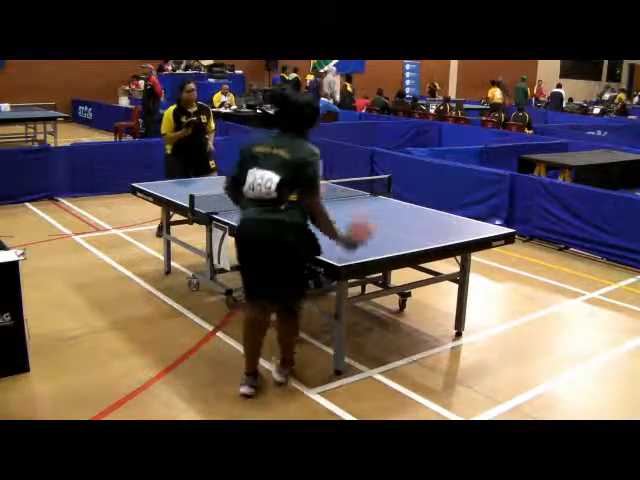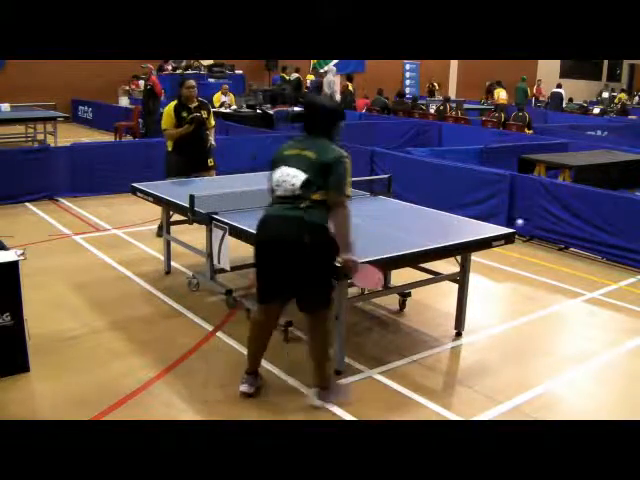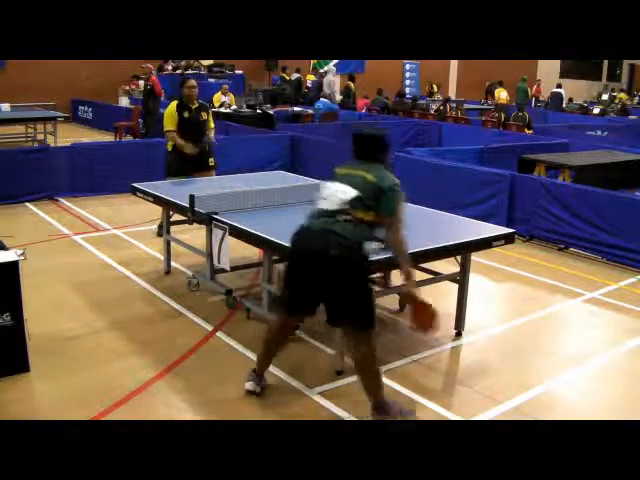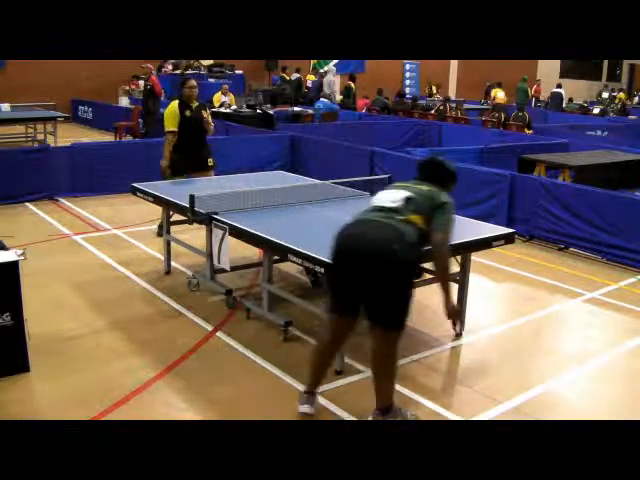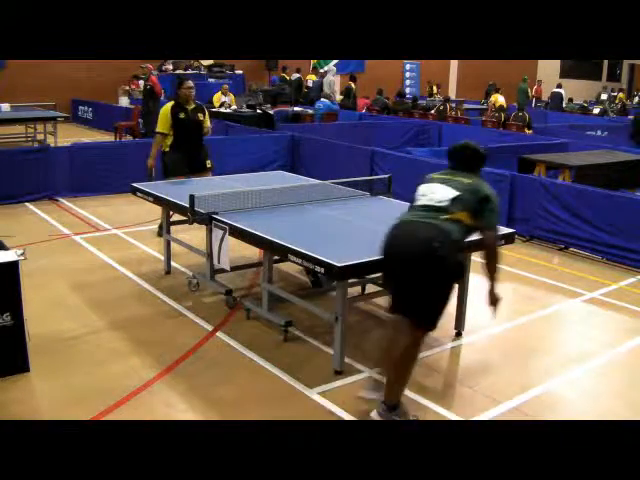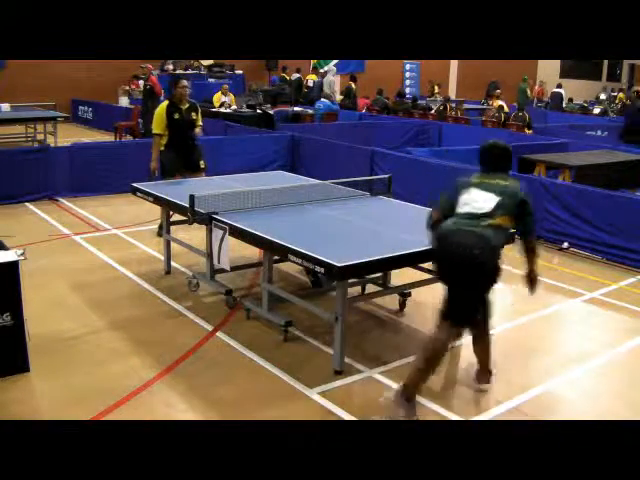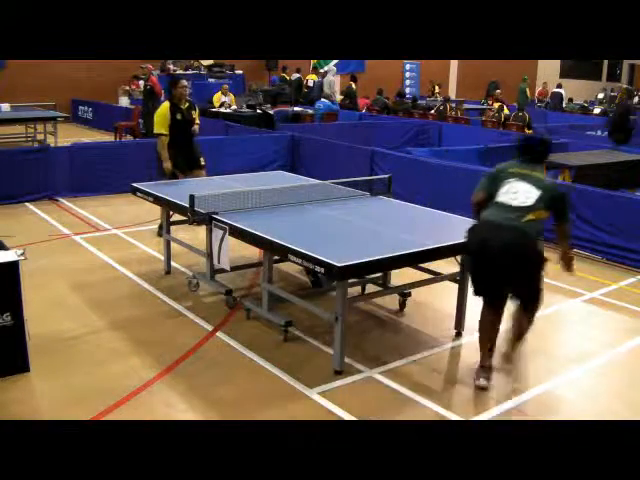
dt=0.2s
person 1, frame 1
left shoulder: (252, 146)
right shoulder: (307, 153)
left elbow: (232, 189)
right elbow: (313, 208)
right wrist: (340, 238)
left hip: (250, 231)
right hip: (286, 235)
left knee: (257, 306)
right knee: (289, 305)
left ankle: (250, 376)
right ankle: (285, 366)
person 1, frame 2
left shoulder: (285, 150)
right shoulder: (336, 155)
right elbow: (338, 205)
right wrist: (346, 250)
left hip: (269, 229)
right hip: (305, 236)
left knee: (268, 310)
right knee: (318, 313)
left ankle: (250, 377)
right ankle: (323, 386)
person 1, frame 3
left shoulder: (338, 172)
right shoulder: (388, 182)
right elbow: (394, 231)
right wrist: (409, 280)
left hip: (303, 241)
right hip: (339, 251)
left knee: (289, 317)
right knee: (360, 333)
left ankle: (256, 376)
right ankle: (381, 408)
person 1, frame 4
left shoulder: (393, 187)
right shoulder: (442, 200)
right elbow: (440, 247)
right wrist: (447, 297)
left hip: (350, 237)
right hip: (390, 249)
left knee: (339, 325)
right knee: (386, 333)
left ankle: (309, 395)
right ankle: (385, 411)
person 1, frame 5
left shoulder: (429, 179)
right shoulder: (483, 190)
right elbow: (490, 242)
right wrist: (492, 285)
left hip: (398, 238)
right hip: (436, 247)
left knee: (404, 314)
right knee: (414, 328)
left ankle: (386, 378)
right ankle: (389, 406)
person 1, frame 6
left shoulder: (465, 184)
right shoulder: (516, 192)
left elbow: (434, 219)
right elbow: (529, 237)
right wrist: (531, 270)
left hip: (445, 248)
right hip: (478, 258)
left knee: (477, 310)
right knee: (450, 326)
left ankle: (484, 371)
right ankle: (407, 393)
person 1, frame 7
left shoulder: (502, 169)
right shoulder: (554, 184)
left elbow: (477, 200)
right elbow: (563, 227)
right wrist: (567, 252)
left hip: (482, 238)
right hip: (519, 243)
left knee: (492, 304)
right knee: (528, 300)
left ankle: (483, 369)
right ankle: (511, 349)
person 2, frame 1
left shoulder: (205, 109)
right shoulder: (172, 112)
left elbow: (210, 129)
right elbow: (166, 138)
left wrist: (210, 142)
right wrist: (183, 133)
left hip: (201, 155)
right hip: (178, 157)
right ankle: (163, 224)
person 2, frame 2
left shoulder: (205, 105)
right shoulder: (172, 108)
left elbow: (210, 125)
right elbow: (167, 133)
left wrist: (211, 138)
right wrist: (184, 130)
left hip: (202, 152)
right hip: (179, 154)
right ankle: (163, 224)
person 2, frame 3
left shoulder: (204, 107)
right shoulder: (174, 108)
left elbow: (209, 128)
right elbow: (169, 134)
left wrist: (210, 135)
right wrist: (184, 145)
left hip: (202, 152)
right hip: (180, 154)
right ankle: (163, 223)
person 2, frame 4
left shoulder: (202, 107)
right shoulder: (175, 107)
left elbow: (209, 130)
right elbow: (170, 134)
left wrist: (209, 126)
right wrist: (165, 158)
left hip: (201, 151)
right hip: (179, 153)
right ankle: (163, 223)
person 2, frame 5
left shoulder: (201, 108)
right shoulder: (169, 109)
left elbow: (206, 128)
right elbow: (160, 135)
left wrist: (207, 130)
right wrist: (152, 157)
left hip: (198, 151)
right hip: (176, 153)
right ankle: (164, 223)
person 2, frame 6
left shoulder: (194, 106)
right shoulder: (164, 108)
left elbow: (198, 124)
right elbow: (157, 136)
left wrist: (198, 130)
right wrist: (154, 160)
left hip: (192, 150)
right hip: (171, 153)
right ankle: (163, 224)
person 2, frame 7
left shoulder: (192, 104)
right shoulder: (166, 108)
right elbow: (161, 135)
left wrist: (196, 127)
right wrist: (165, 160)
left hip: (190, 148)
right hip: (172, 152)
right ankle: (164, 224)
